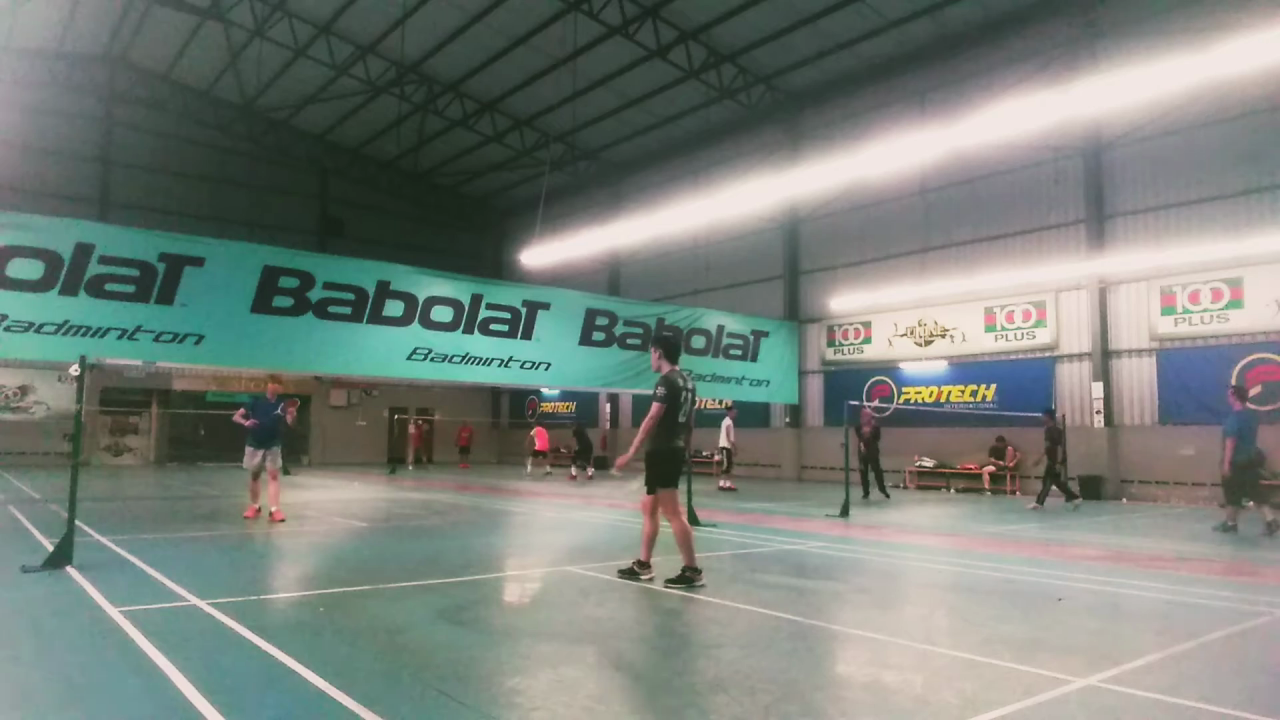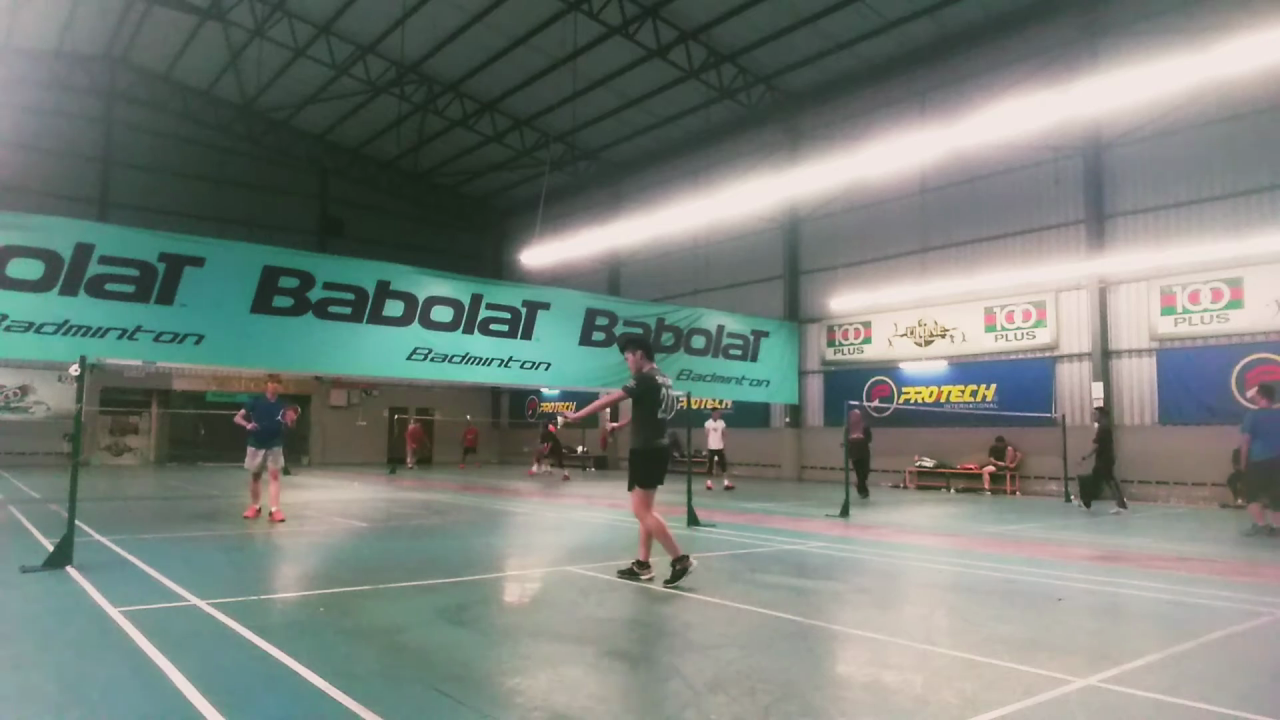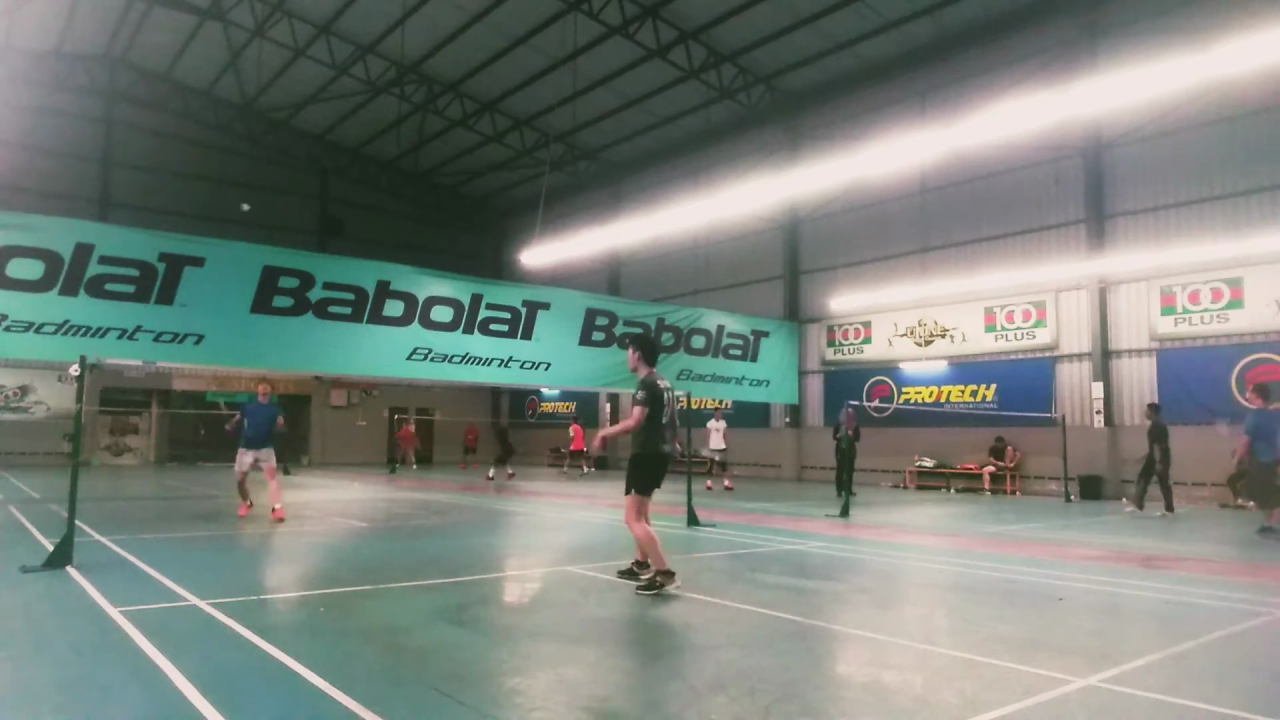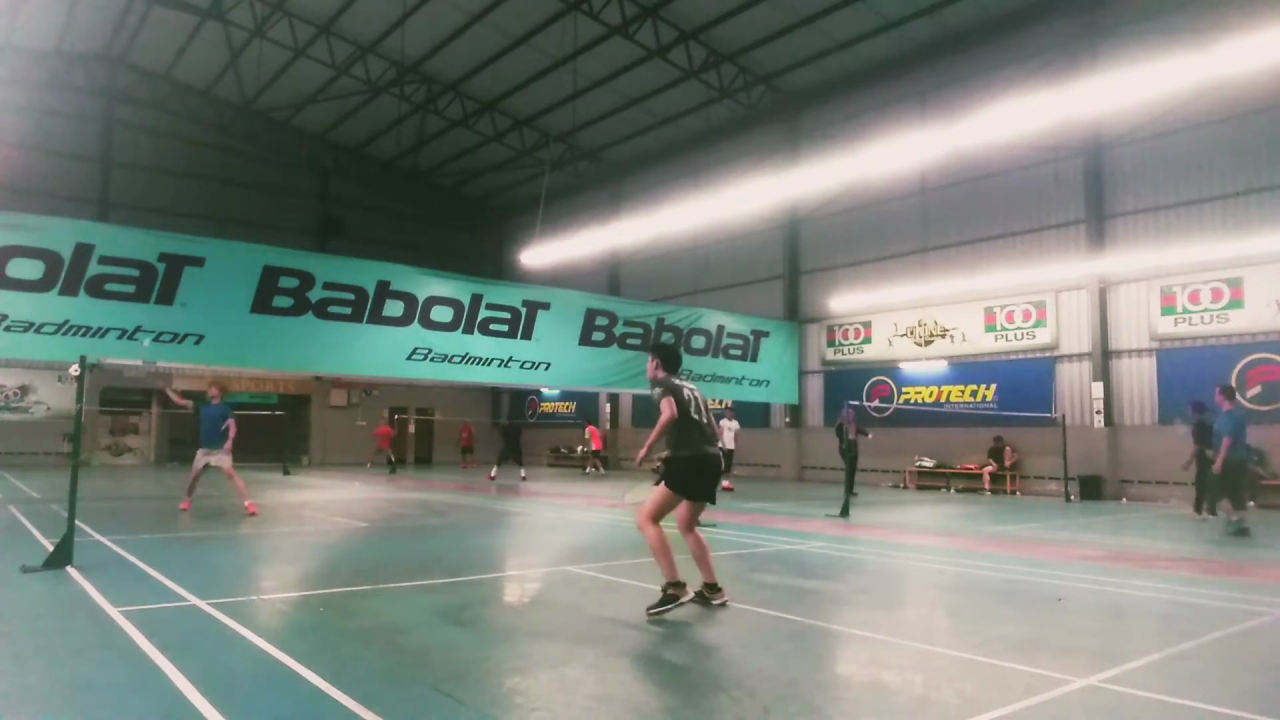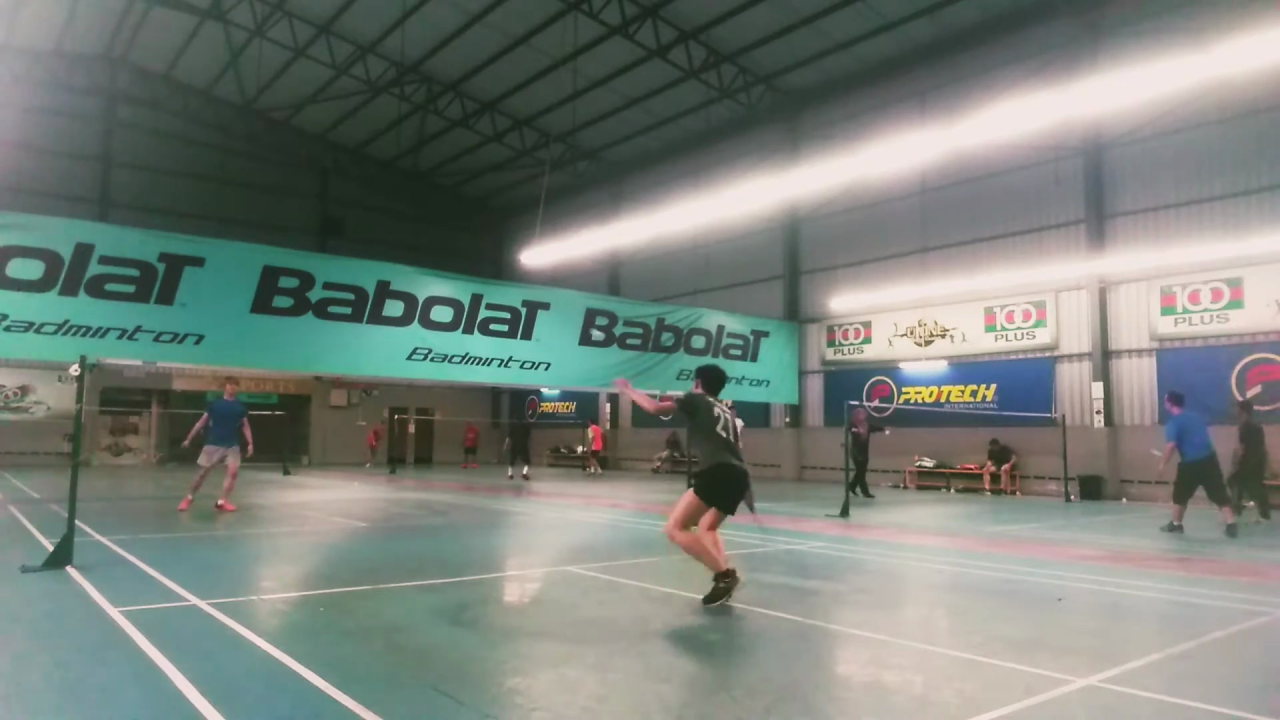
dt=0.5s
person 1, frame 1
left shoulder: (667, 382)
right shoulder: (685, 381)
left elbow: (652, 421)
right elbow: (686, 422)
left wrist: (630, 453)
right wrist: (683, 453)
left hip: (662, 453)
right hip: (674, 452)
left knee: (673, 513)
right knee: (649, 508)
left ankle: (692, 571)
right ankle: (643, 565)
person 1, frame 2
left shoulder: (645, 379)
right shoulder: (663, 380)
left elbow: (609, 401)
left wrist: (577, 416)
right wrist: (622, 424)
left hip: (646, 451)
right hip: (657, 449)
left knee: (643, 511)
right knee: (643, 510)
left ankle: (680, 559)
right ankle: (642, 564)
person 1, frame 3
left shoulder: (646, 384)
right shoulder: (664, 383)
left elbow: (635, 422)
right elbow: (673, 422)
left wrist: (603, 433)
left hip: (646, 455)
right hip: (661, 454)
left knee: (634, 519)
right knee: (640, 512)
left ankle: (664, 574)
right ankle: (642, 563)
person 1, frame 4
left shoulder: (662, 384)
right shoulder: (690, 388)
left elbow: (669, 415)
right elbow: (714, 432)
left wrist: (646, 447)
left hip: (690, 461)
right hip: (711, 461)
left knee: (646, 519)
right knee: (686, 525)
left ankle: (674, 586)
right ankle: (712, 588)
person 1, frame 5
left shoulder: (695, 401)
right shoulder: (726, 412)
left elbow: (654, 408)
left wrist: (626, 390)
right wrist: (740, 488)
left hip: (717, 472)
right hip: (738, 475)
left knee: (675, 528)
right knee: (708, 528)
left ankle: (725, 574)
right ankle: (723, 573)
